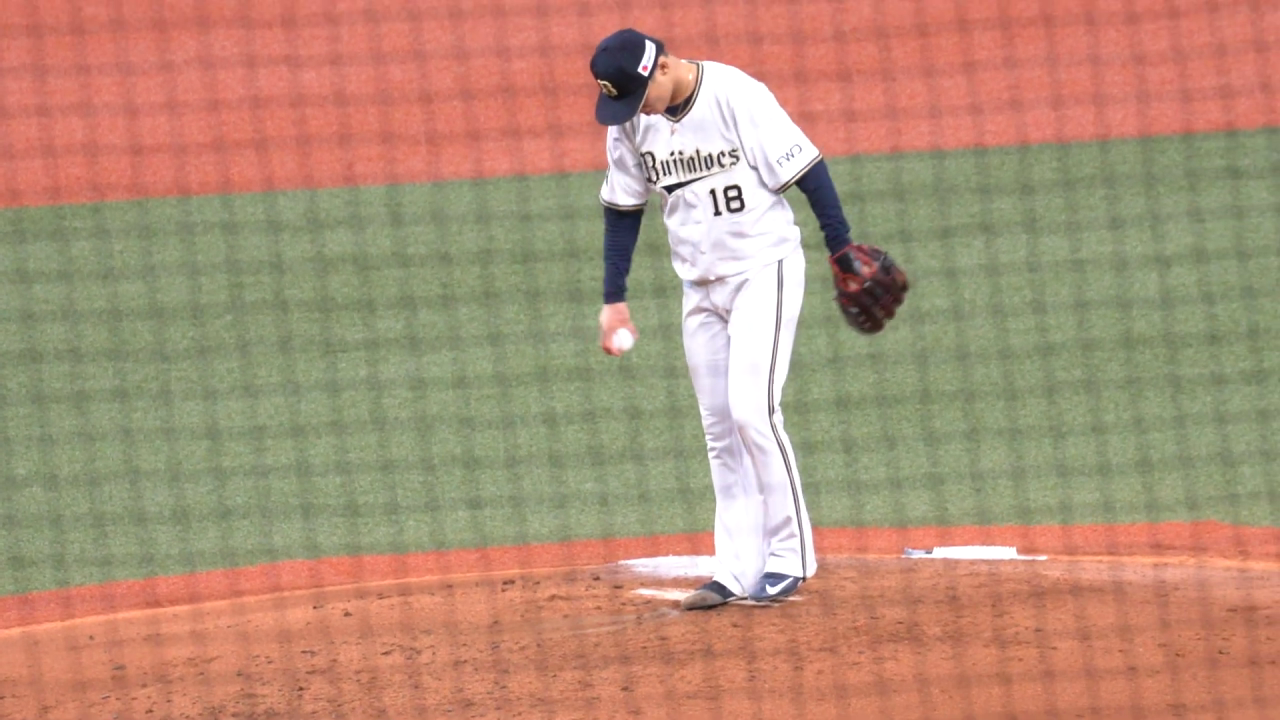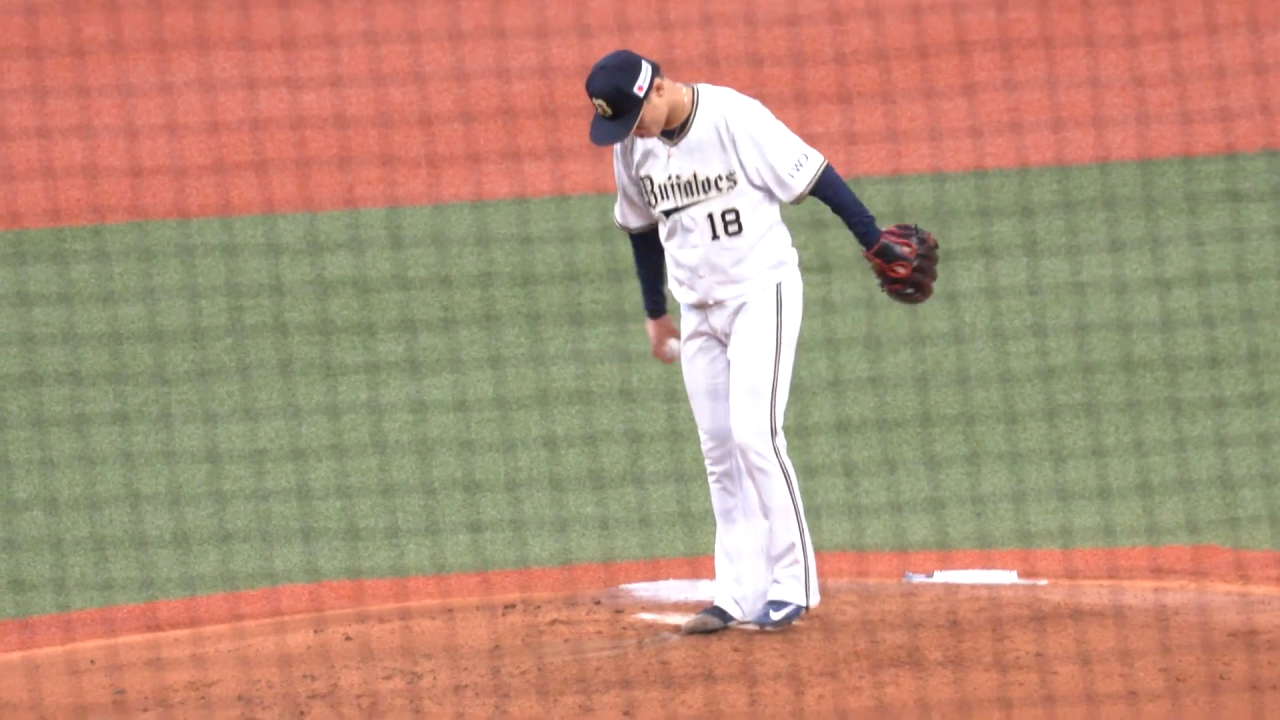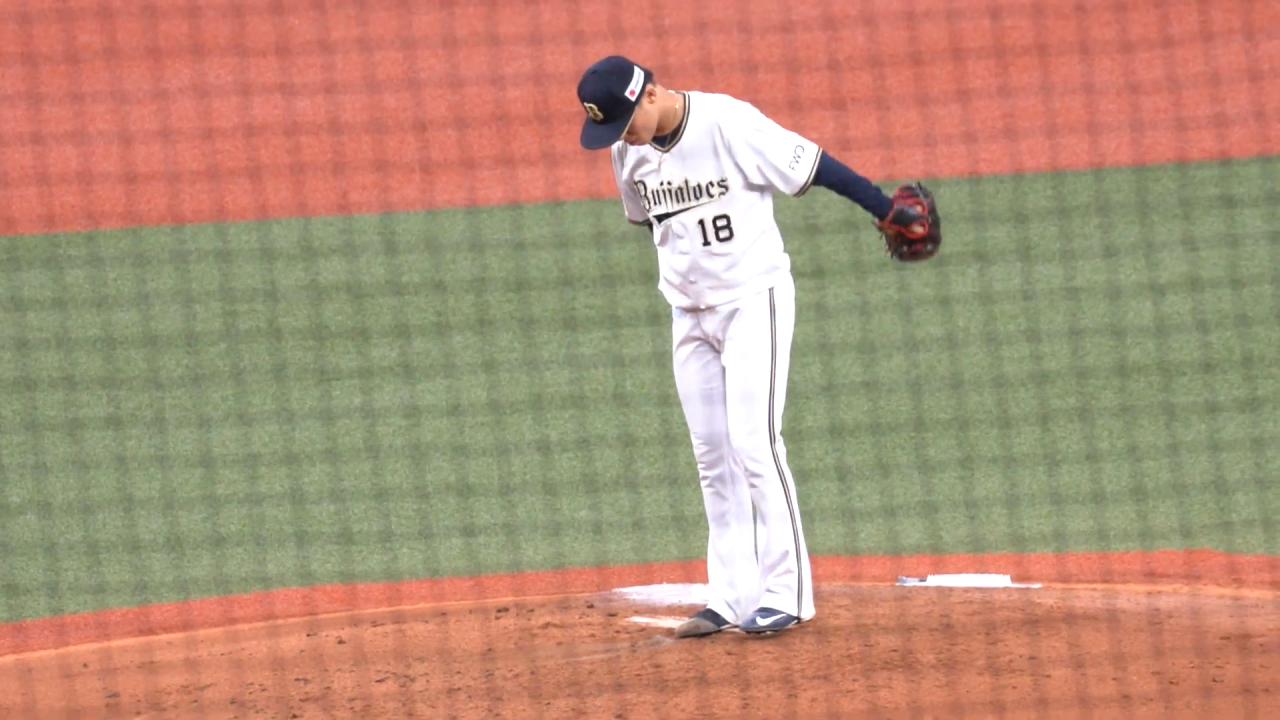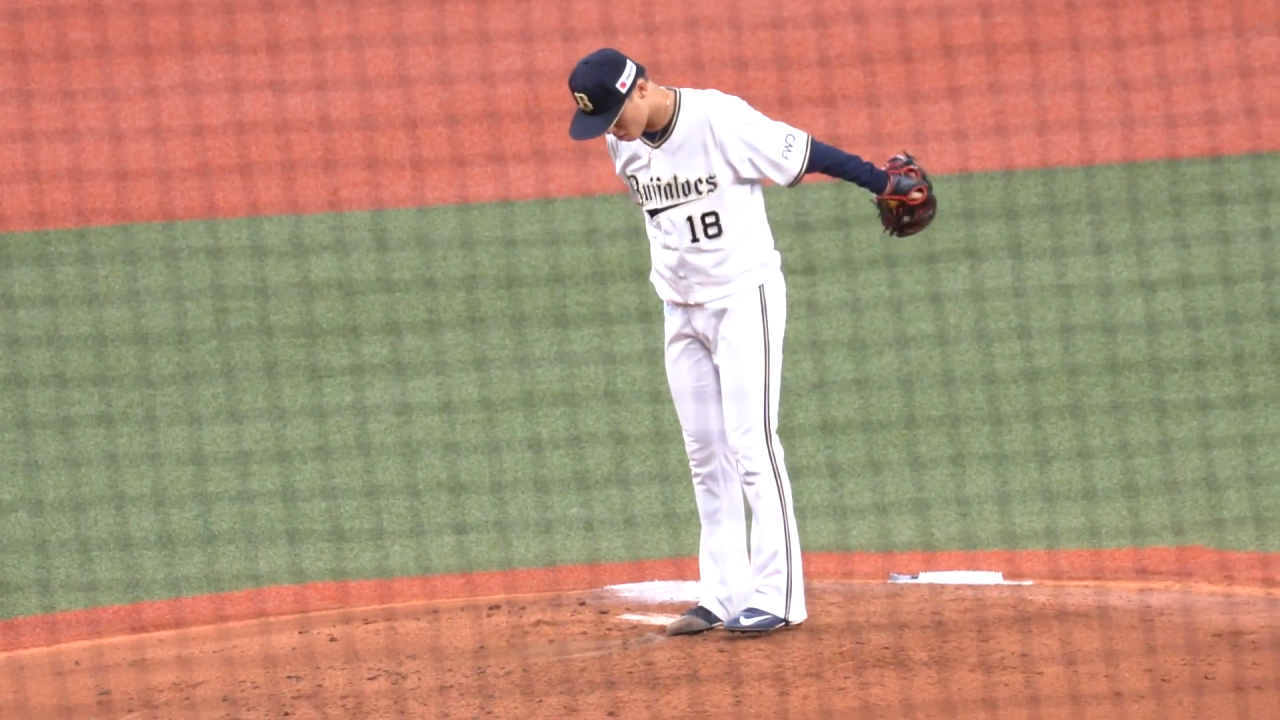
dt=0.3s
person 1, frame 1
left shoulder: (738, 95)
right shoulder: (629, 120)
left elbow: (806, 168)
right elbow: (623, 209)
left wrist: (843, 250)
right wrist: (615, 298)
left hip: (763, 271)
right hip: (699, 285)
left knee: (752, 413)
right knee: (719, 427)
left ankle: (789, 555)
right ankle: (738, 569)
person 1, frame 2
left shoulder: (735, 117)
right shoulder: (631, 144)
left elbow: (816, 175)
left wrist: (873, 238)
right wrist: (655, 311)
left hip: (761, 294)
right hip: (697, 309)
left knee: (753, 435)
right knee: (719, 451)
left ankle: (792, 583)
right ankle: (739, 594)
person 1, frame 3
left shoulder: (730, 122)
right shoulder: (627, 148)
left elbow: (816, 165)
left wrist: (885, 208)
left hip: (753, 300)
right hip: (689, 311)
left knee: (754, 444)
right knee: (712, 455)
left ankle: (785, 595)
right ankle: (732, 598)
person 1, frame 4
left shoulder: (719, 118)
right shoulder: (622, 142)
left elbow: (807, 153)
left wrist: (882, 183)
left hip: (745, 298)
right hip: (681, 308)
left knee: (750, 444)
right knee: (704, 454)
left ankle: (776, 595)
right ankle: (724, 596)
